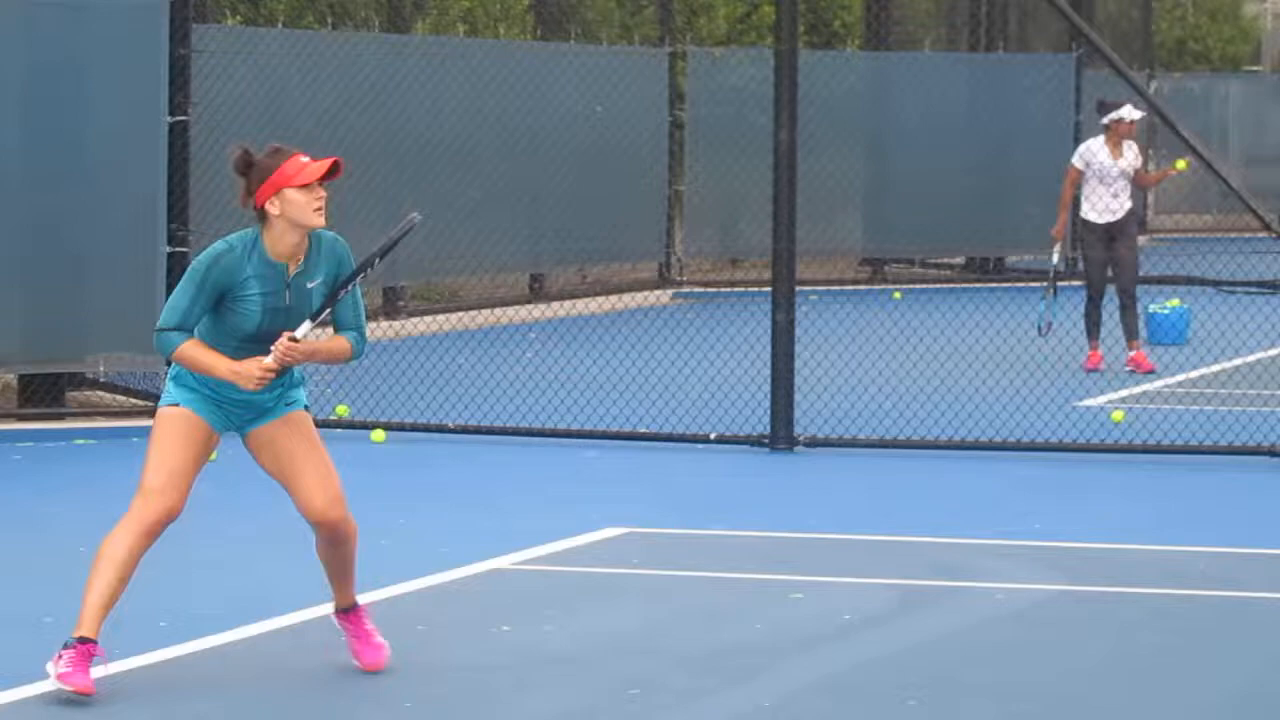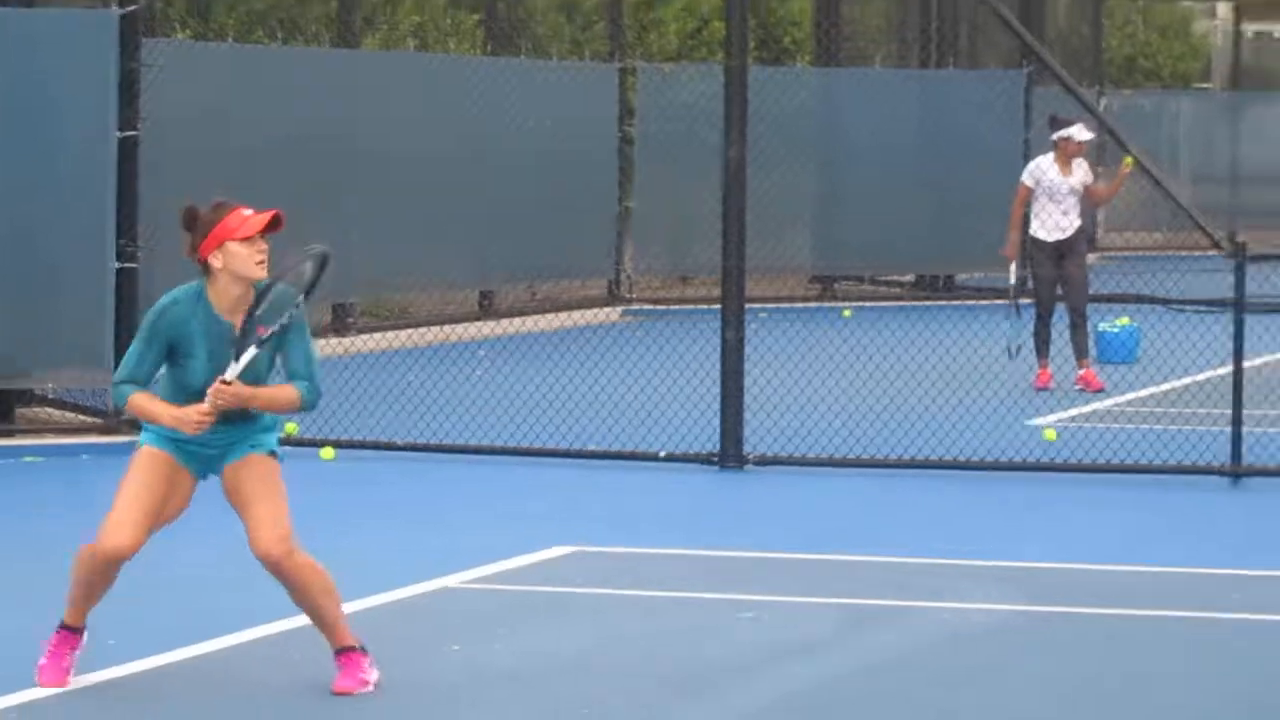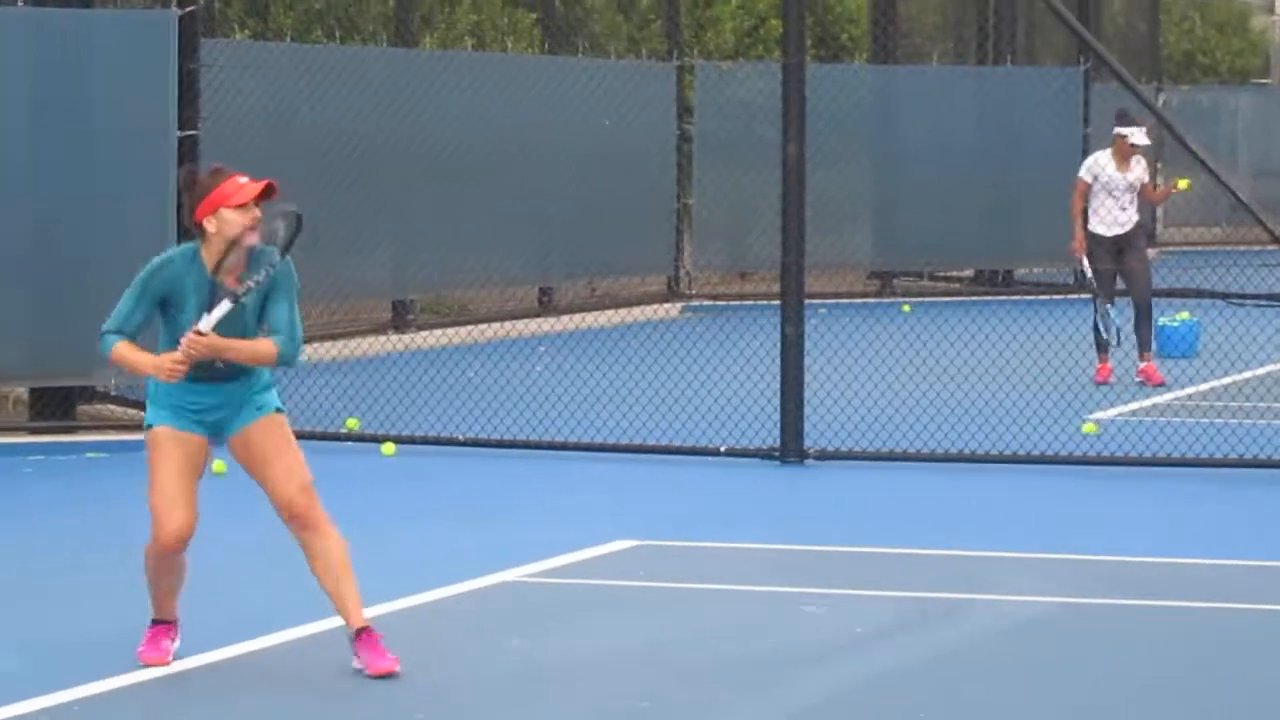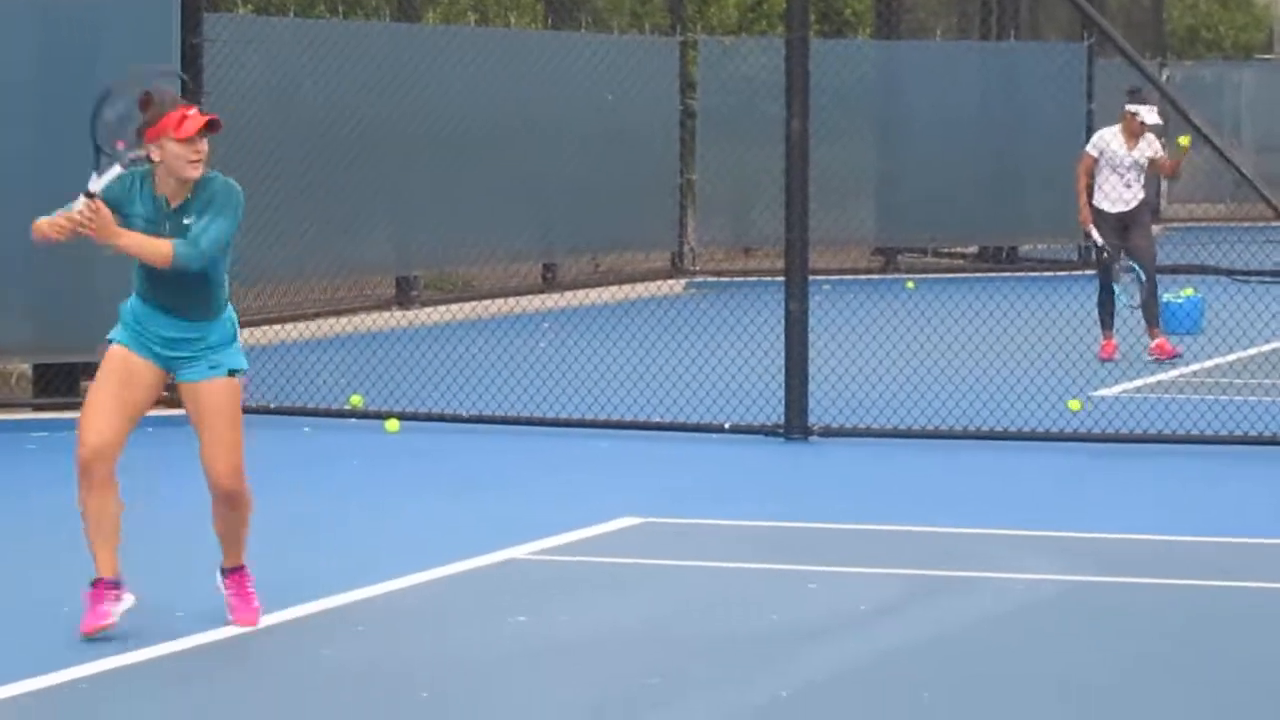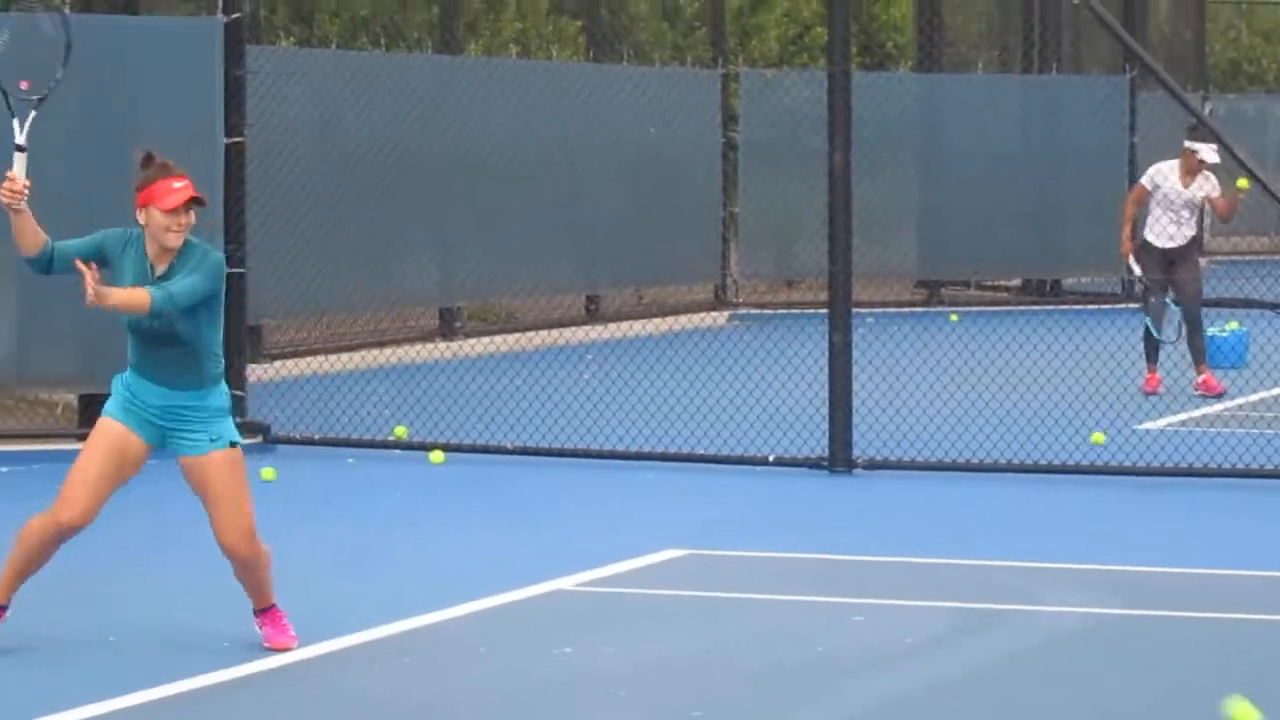
dt=0.2s
person 1, frame 1
left shoulder: (334, 254)
right shoulder: (222, 259)
left elbow: (352, 341)
right elbow: (167, 333)
left wrist: (302, 352)
right wrist: (230, 371)
left hip: (274, 397)
right hip: (200, 390)
left knee: (330, 513)
right knee: (154, 508)
left ankle: (350, 611)
right ankle: (81, 644)
person 1, frame 2
right shoulder: (172, 311)
left elbow: (308, 393)
right elbow: (127, 384)
left wrist: (242, 399)
right wrist: (177, 417)
left hip: (246, 435)
right hip: (172, 436)
left knee: (275, 548)
right knee: (113, 546)
left ankle: (350, 650)
right ankle: (68, 631)
person 1, frame 3
left shoulder: (278, 272)
right shoulder: (168, 270)
left elbow: (284, 351)
right elbow: (112, 338)
left wrist: (216, 348)
right wrist: (151, 364)
left hip: (250, 397)
right hip: (180, 401)
left knee: (302, 507)
right knee: (170, 533)
left ankle: (362, 635)
right ankle: (164, 622)
person 1, frame 4
left shoulder: (226, 197)
right shoulder: (126, 188)
left elbow: (191, 256)
right elbow: (41, 230)
left wrist: (116, 238)
right wrist: (54, 225)
left hip: (209, 342)
right hip: (143, 331)
left knee: (227, 481)
right knee: (94, 450)
left ankle: (234, 573)
right ankle: (108, 584)
person 1, frame 5
left shoulder: (207, 262)
right shoulder: (119, 243)
left elbow: (162, 301)
right elbow: (44, 257)
left wrist: (110, 296)
left hip: (198, 410)
right hip: (134, 400)
left knee: (240, 542)
right knee: (67, 515)
left ankle: (266, 610)
person 2, frame 1
left shoulder: (1132, 149)
right shoulder: (1088, 149)
left elbow: (1143, 182)
right elbow: (1069, 186)
left wrist: (1166, 172)
right wrist: (1061, 221)
left hip: (1124, 224)
right hip: (1094, 227)
left knee: (1128, 291)
right knee: (1095, 292)
left ankle: (1135, 353)
right ankle: (1093, 351)
person 2, frame 2
left shoulder: (1082, 167)
right shoulder: (1038, 166)
left elbow: (1097, 198)
right elbow: (1019, 204)
left wrist: (1119, 180)
right wrist: (1012, 239)
left hip: (1073, 242)
right hip: (1042, 245)
left knee: (1078, 309)
right knee: (1044, 311)
left ankle: (1084, 371)
right ankle: (1043, 369)
person 2, frame 3
left shoulder: (1140, 164)
right shoulder: (1095, 161)
left elbow: (1151, 199)
right elbow: (1078, 199)
left wrist: (1169, 191)
right wrist: (1078, 234)
left hip: (1131, 237)
right hip: (1101, 239)
left knee: (1143, 301)
right knee: (1104, 305)
left ankle: (1146, 365)
right ankle: (1103, 364)
person 2, frame 4
left shoulder: (1150, 142)
right shoulder: (1104, 137)
left elbow: (1169, 173)
right elbow: (1083, 172)
left wrist: (1179, 157)
right wrist: (1083, 206)
left hip: (1137, 214)
right hip: (1106, 216)
left knee: (1148, 277)
right knee: (1108, 281)
left ankle: (1156, 341)
right ankle: (1107, 341)
person 2, frame 5
left shoulder: (1208, 180)
right shoulder: (1160, 171)
left elbow: (1224, 215)
right elbow: (1132, 201)
left wrist: (1234, 200)
right wrist: (1126, 236)
left hip: (1185, 250)
right hip: (1154, 250)
left knee: (1193, 314)
right knee: (1155, 314)
left ankle: (1202, 376)
right ankle: (1151, 374)
